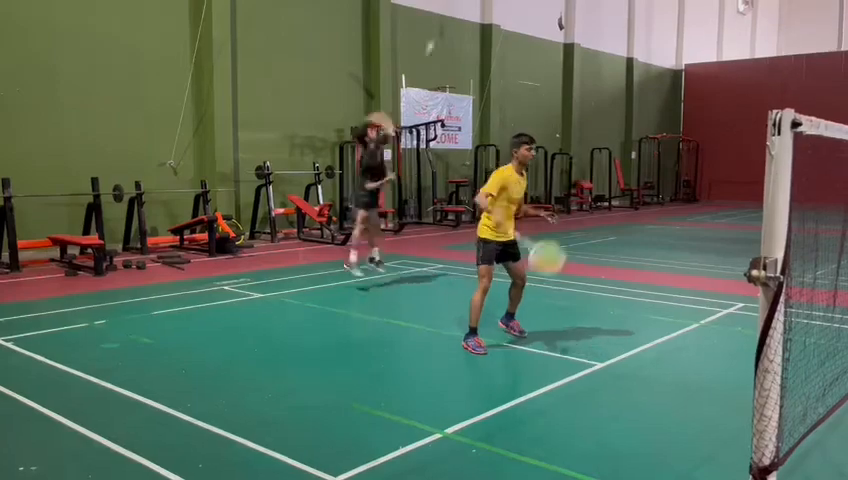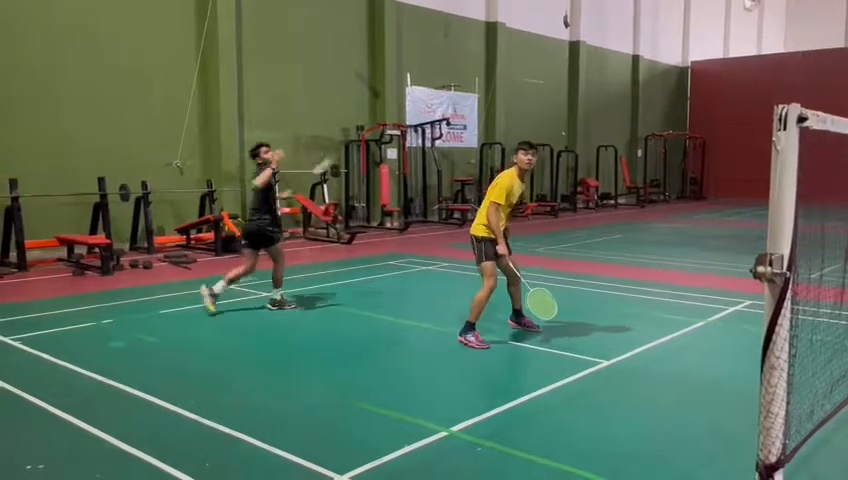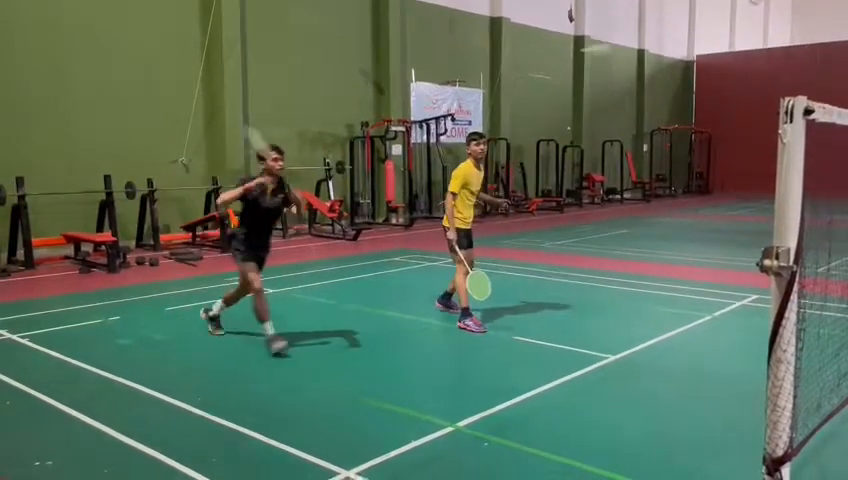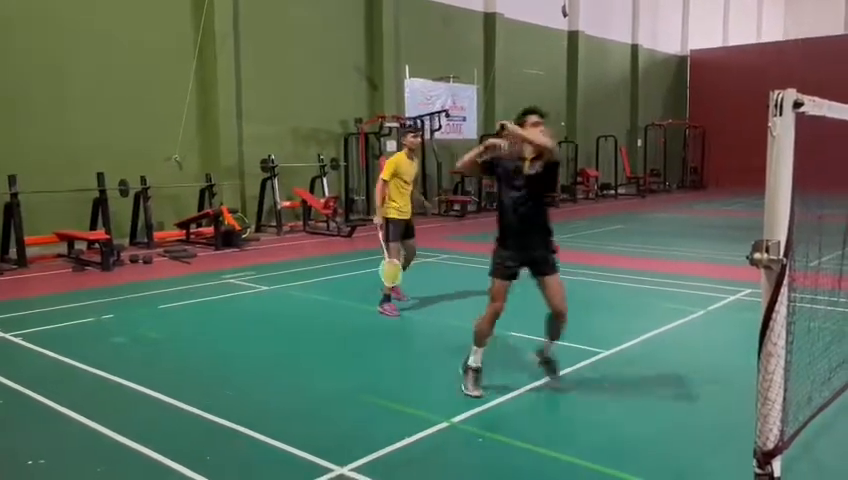
dt=1s
person 1, frame 1
left shoulder: (375, 148)
right shoulder: (369, 158)
left elbow: (388, 135)
right elbow: (368, 186)
right wrist: (384, 181)
left hip: (371, 196)
right hip: (365, 196)
left knee: (374, 228)
right knee: (360, 227)
left ankle: (375, 258)
right ankle: (352, 262)
person 1, frame 2
left shoulder: (264, 172)
right shoulder: (264, 172)
right elbow: (257, 184)
left wrist: (278, 196)
right wrist: (273, 166)
left hip: (252, 226)
right hip: (263, 226)
left knee: (247, 267)
right knee: (279, 261)
left ankle: (212, 292)
right ankle: (277, 299)
person 1, frame 3
left shoulder: (283, 188)
right shoulder: (250, 184)
left elbow: (299, 209)
right elbow: (221, 201)
left wrist: (292, 195)
right wrist: (248, 186)
left hip: (262, 245)
right hip: (243, 244)
left knee: (244, 289)
right knee: (257, 287)
left ankle: (212, 313)
right ankle: (270, 335)
person 1, frame 4
left shoulder: (547, 159)
right shoulder: (502, 160)
left elbow: (550, 147)
right elbow: (461, 167)
left wrist: (515, 130)
right wrist: (485, 146)
left hip: (540, 246)
right hip: (508, 246)
left knee: (559, 311)
right knee: (494, 310)
left ankle: (547, 353)
right ankle: (472, 366)
person 2, frame 1
left shoulder: (523, 177)
right shoulder: (502, 174)
right elbow: (479, 198)
left wrist: (539, 213)
right wrist: (493, 212)
left hip: (508, 236)
right hip: (489, 236)
left knee: (520, 279)
right knee: (484, 285)
left ankle: (508, 319)
right ankle: (470, 336)
person 2, frame 2
left shoulder: (521, 182)
right shoulder: (506, 179)
right elbow: (491, 212)
right wrist: (501, 243)
left hip: (497, 233)
right hip: (483, 234)
left knee: (514, 275)
right knee: (490, 283)
left ankle: (517, 316)
right ankle: (468, 330)
person 2, frame 3
left shoulder: (480, 170)
right shoulder: (462, 170)
right elbow: (449, 200)
left wrist: (494, 201)
right wrist: (451, 229)
left hip: (466, 225)
right hip: (455, 226)
left knee: (466, 267)
right knee: (463, 268)
left ankle: (445, 299)
right ankle: (465, 316)
person 2, frame 4
left shoulder: (415, 161)
right shoulder: (395, 160)
right elbow: (379, 187)
left wrist: (423, 201)
right wrist: (379, 214)
left hip: (407, 215)
right hip: (392, 215)
left knee: (411, 253)
right knee: (394, 258)
left ankle: (392, 285)
right ankle: (385, 301)
